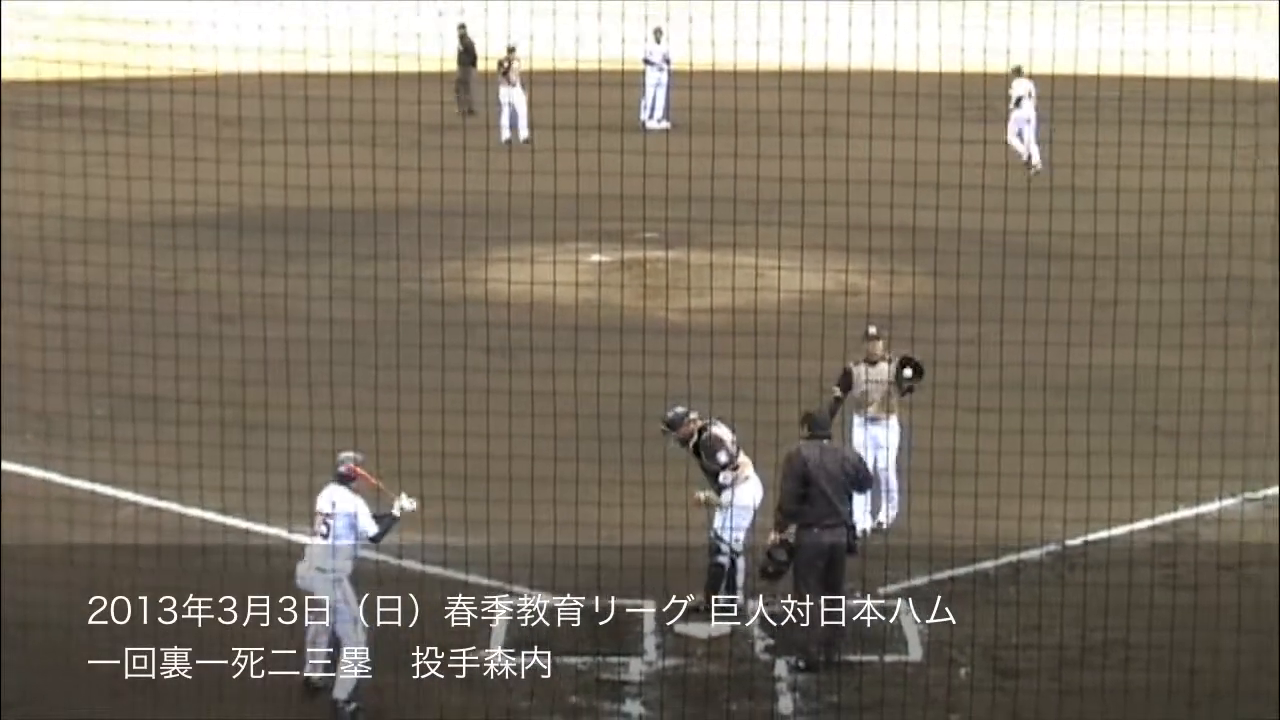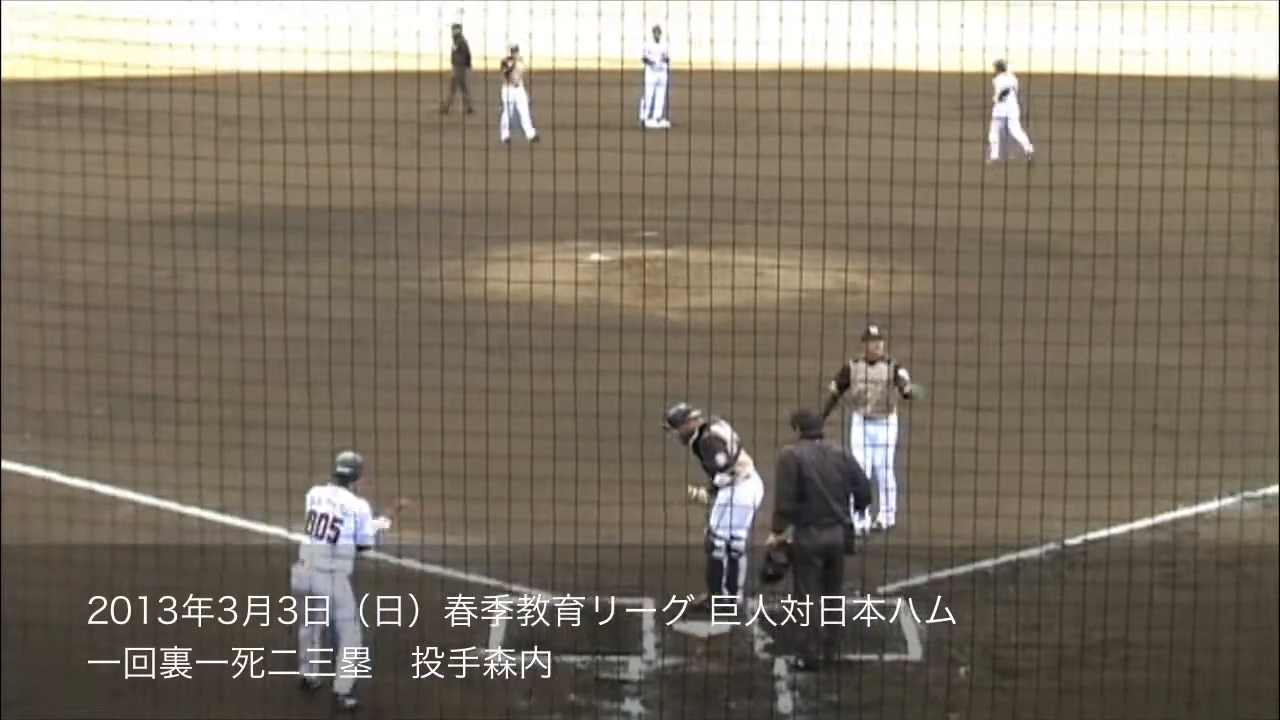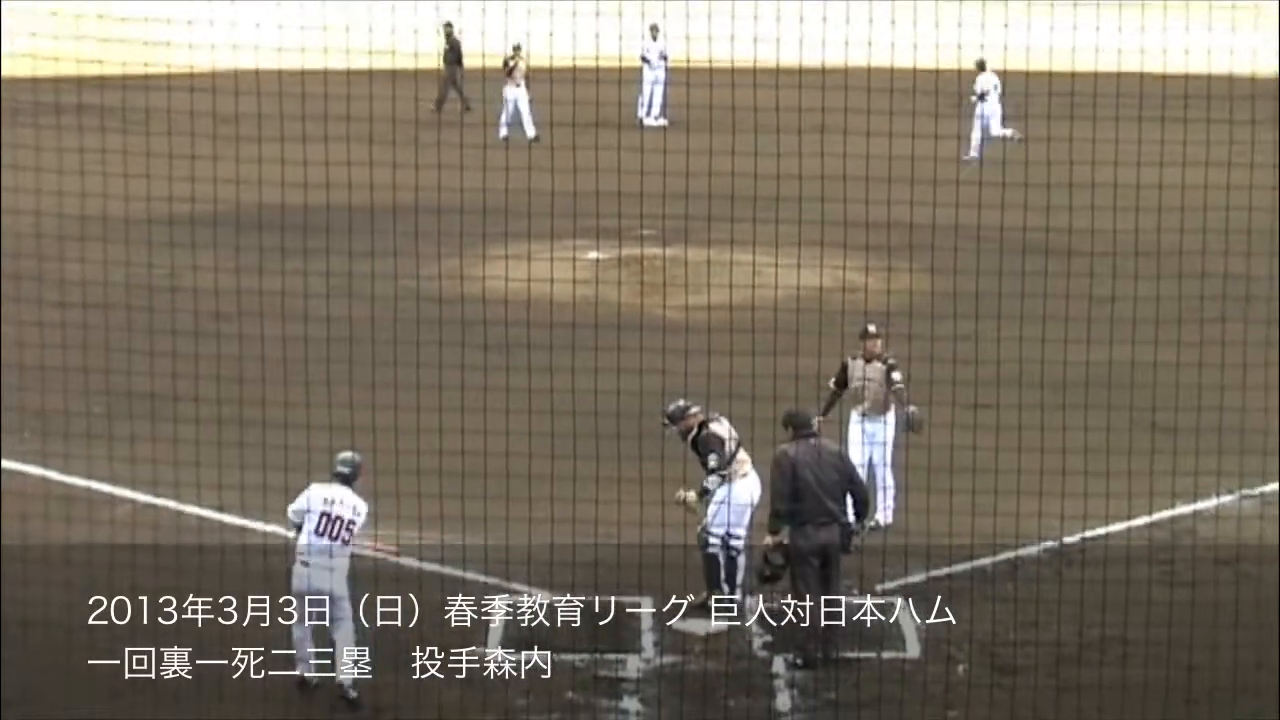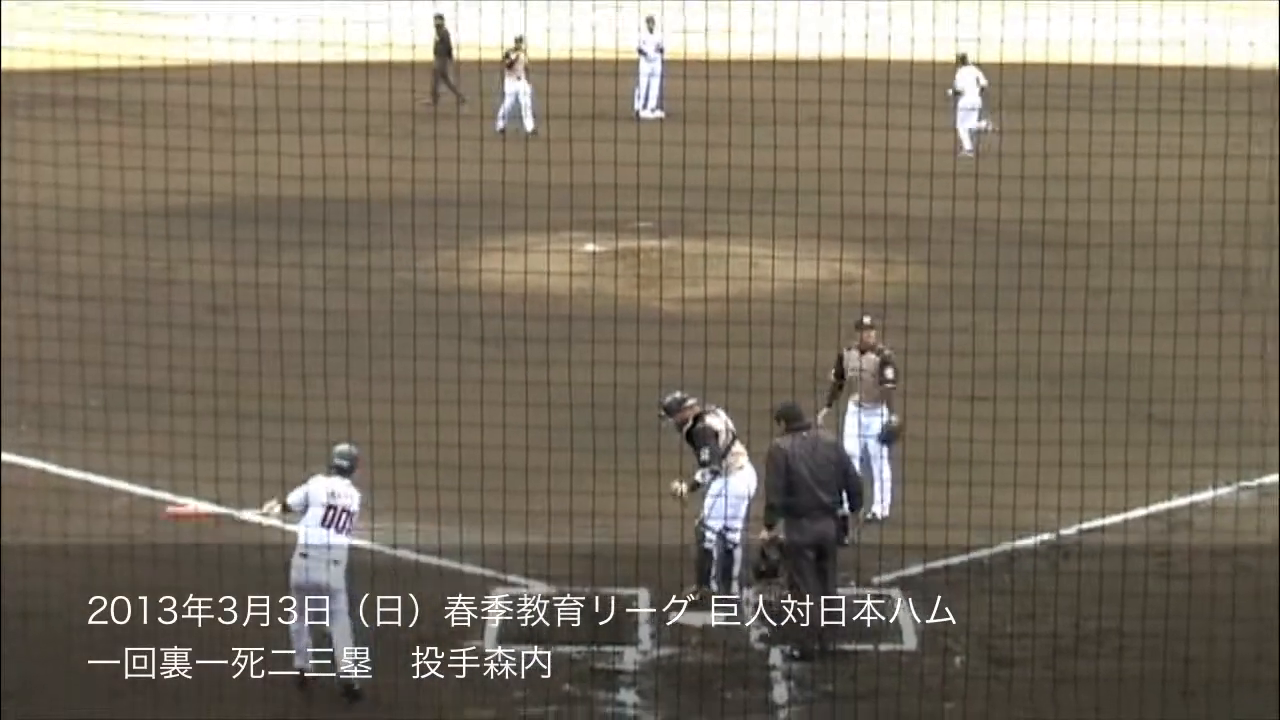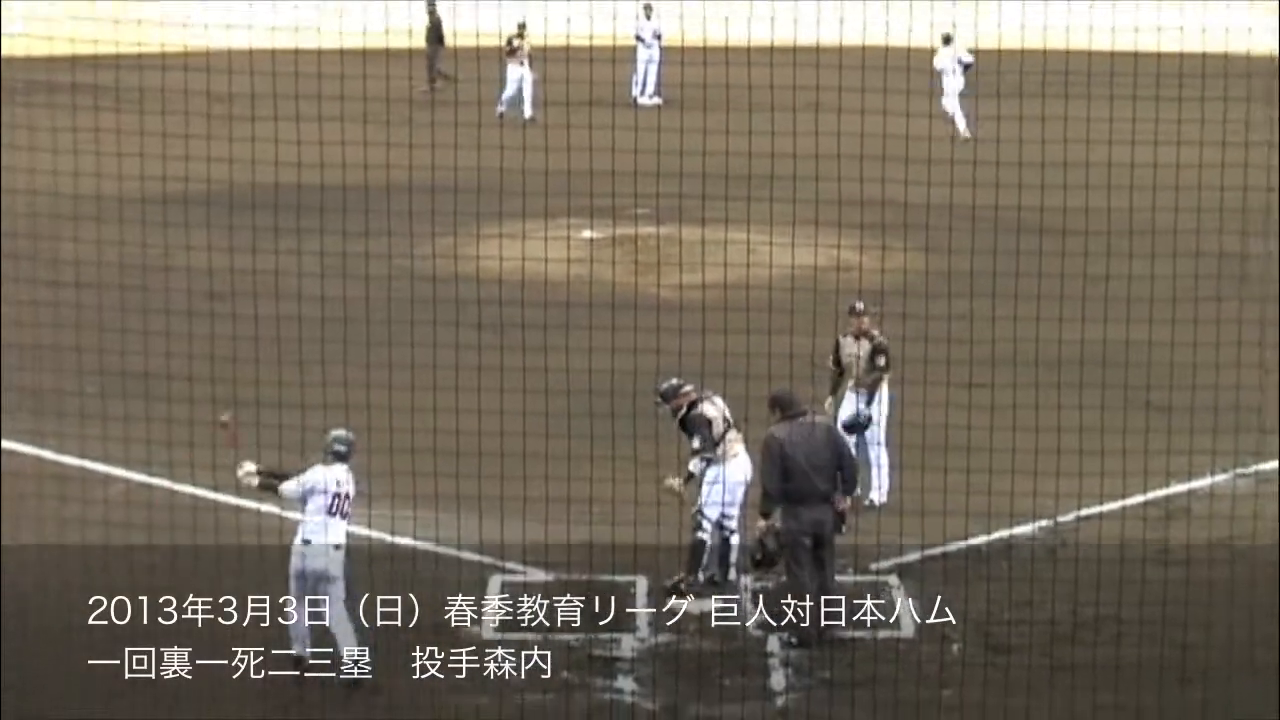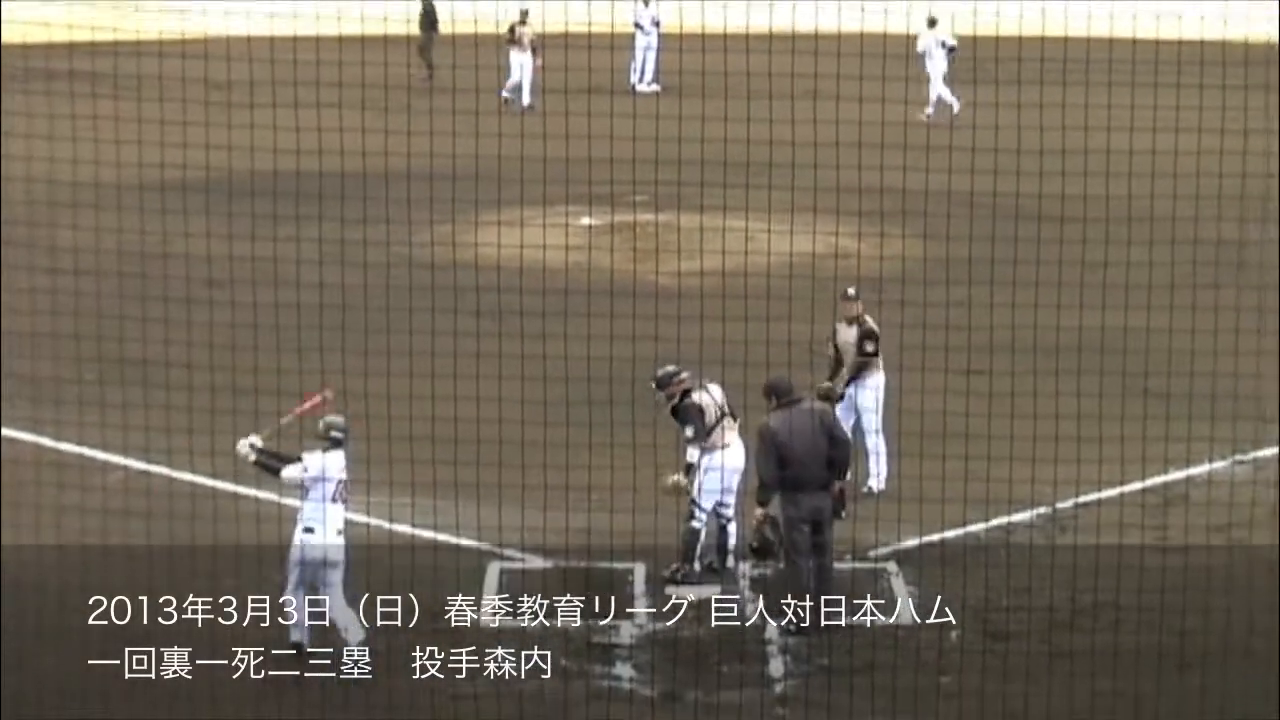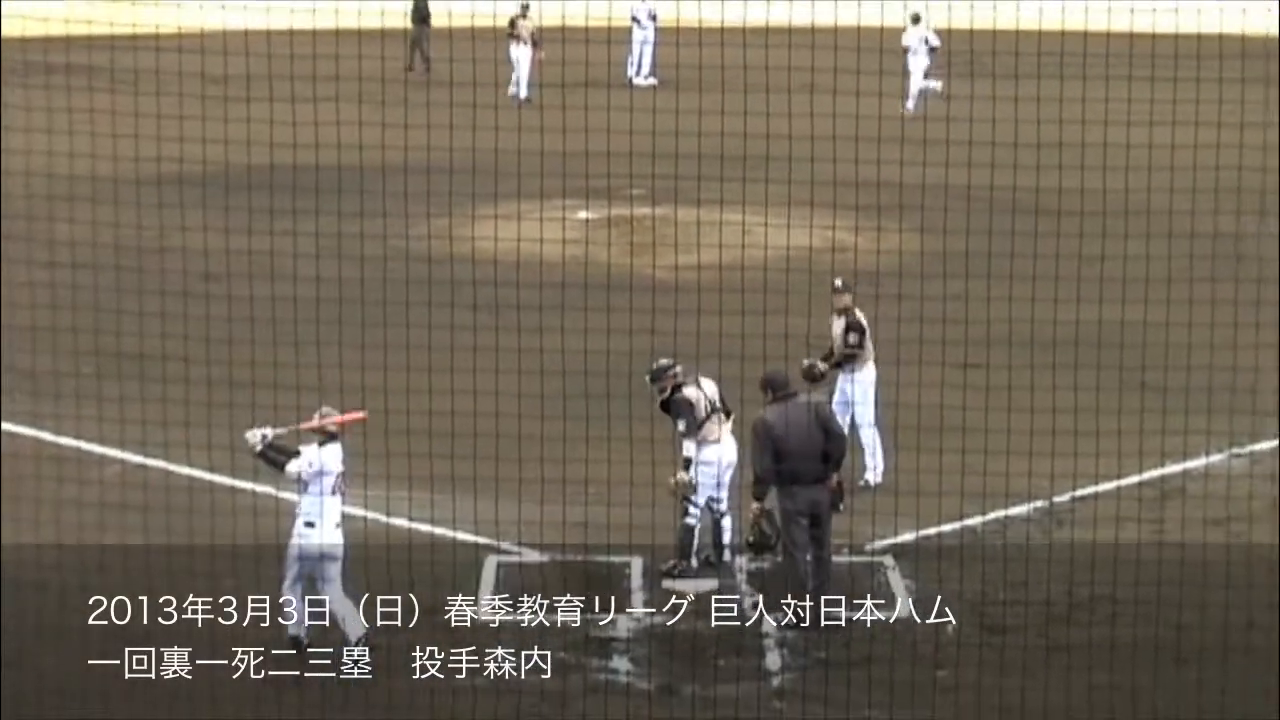
dt=0.1s
person 1, frame 1
left shoulder: (798, 453)
right shoulder: (848, 456)
left elbow: (789, 496)
right elbow: (865, 484)
left wrist: (779, 528)
left hip: (810, 534)
right hip: (840, 534)
left knee: (809, 596)
right knee: (835, 594)
left ankle: (811, 656)
right ankle: (830, 650)
person 1, frame 2
left shoulder: (791, 454)
right shoulder: (841, 453)
left elbow: (785, 498)
right elbow: (863, 489)
left wrist: (777, 531)
right wrist: (857, 510)
left hip: (807, 534)
right hip: (838, 532)
left knee: (809, 595)
right knee: (833, 592)
left ankle: (811, 654)
right ankle: (829, 648)
person 1, frame 3
left shoulder: (785, 454)
right shoulder: (836, 452)
left elbow: (780, 498)
right elbow: (859, 489)
left wrist: (774, 532)
right wrist: (859, 519)
left hip: (804, 533)
right hip: (834, 531)
left knee: (807, 594)
right knee: (831, 591)
left ankle: (810, 652)
right ankle: (827, 646)
person 1, frame 4
left shoulder: (779, 448)
right shoulder: (830, 442)
left elbow: (775, 493)
right elbow: (852, 478)
left wrist: (769, 526)
right wrist: (853, 508)
left hip: (799, 525)
right hip: (829, 522)
left knee: (803, 585)
right knee: (827, 582)
left ankle: (806, 643)
right ankle: (824, 637)
person 1, frame 5
left shoulder: (775, 436)
right shoulder: (825, 426)
left elbow: (771, 481)
right elbow: (848, 462)
left wrist: (766, 515)
right wrist: (845, 493)
left hip: (796, 512)
right hip: (826, 509)
left knee: (800, 573)
right knee: (825, 568)
left ankle: (804, 631)
right ankle: (822, 623)
person 1, frame 6
left shoulder: (770, 426)
right shoulder: (820, 411)
left elbow: (768, 472)
right elbow: (843, 444)
left wrist: (763, 504)
right wrist: (837, 478)
left hip: (795, 499)
right hip: (824, 495)
left knee: (798, 558)
right knee: (823, 553)
right ankle: (822, 609)
person 1, frame 7
left shoulder: (765, 420)
right shoulder: (816, 405)
left elbow: (763, 465)
right elbow: (838, 438)
left wrist: (758, 498)
right wrist: (832, 471)
left hip: (792, 492)
right hip: (821, 487)
left knee: (795, 550)
right knee: (821, 545)
right ankle: (819, 598)
person 2, frame 1
left shoulder: (326, 494)
right shoulder: (352, 501)
right elbow: (374, 535)
left wrist: (395, 511)
right wrist: (396, 514)
left hip: (309, 572)
right hip: (331, 577)
left knee: (320, 623)
right knee: (353, 639)
left ankle: (311, 675)
person 2, frame 2
left shoulder: (315, 493)
right shoulder: (360, 506)
right elbow: (363, 545)
right wrist: (380, 526)
left hip: (302, 572)
right hip: (333, 579)
left knee: (309, 625)
right knee: (350, 635)
left ankle: (308, 676)
right ankle: (343, 692)
person 2, frame 3
left shoulder: (315, 491)
right shoulder: (360, 507)
left elbow: (294, 518)
left hip: (304, 572)
right hip: (335, 576)
left knee: (302, 623)
right knee: (343, 630)
left ankle: (306, 675)
right ankle: (346, 683)
person 2, frame 4
left shoulder: (320, 482)
right shoulder: (355, 495)
left elbow: (293, 503)
left wrist: (279, 507)
right wrist: (282, 505)
left hip: (307, 563)
right hip: (335, 568)
left knee: (300, 618)
right knee: (340, 623)
left ankle: (304, 670)
right ankle: (347, 675)
person 2, frame 5
left shoulder: (321, 473)
right shoulder: (345, 476)
left elbow: (288, 489)
right elbow: (299, 480)
left wrist: (256, 480)
right wrist: (259, 470)
left hip: (307, 551)
right hip: (333, 554)
left knee: (297, 605)
right knee: (336, 609)
left ankle: (300, 656)
person 2, frame 6
left shoulder: (324, 461)
right shoulder: (335, 458)
left elbow: (288, 474)
right elbow: (293, 461)
left wrist: (253, 458)
right wrist: (258, 447)
left hip: (309, 539)
right hip: (334, 542)
left knee: (295, 592)
right knee: (334, 598)
left ankle: (298, 641)
right ankle: (356, 641)
person 2, frame 7
left shoulder: (323, 454)
right shoulder: (331, 451)
left elbow: (292, 470)
right elbow: (294, 454)
left wrist: (260, 448)
right wrist: (267, 440)
left hip: (308, 534)
right hip: (333, 536)
left knee: (293, 586)
right knee: (332, 592)
left ankle: (297, 636)
right ankle: (358, 636)
person 3, frame 1
left shoulder: (707, 439)
right shoulder: (709, 428)
left elbow: (729, 466)
left wrist: (715, 494)
right wrist: (717, 492)
left hip: (738, 492)
right hip: (750, 486)
left knee: (720, 544)
right knee: (734, 545)
left ankle: (712, 599)
right ankle: (735, 596)
person 3, frame 2
left shoulder: (708, 438)
right shoulder: (714, 425)
left elbow: (726, 469)
left wrist: (707, 493)
right wrist: (712, 490)
left hip: (736, 490)
right hip: (751, 485)
left knee: (715, 540)
right knee: (737, 543)
left ankle: (717, 595)
right ankle: (734, 595)
person 3, frame 3
left shoulder: (706, 435)
right shoulder: (714, 422)
left elbow: (718, 471)
left wrist: (698, 495)
left hip: (734, 489)
right hip: (749, 483)
left knee: (709, 536)
right knee: (735, 542)
left ankle: (717, 592)
right ankle: (733, 593)
person 3, frame 4
left shoulder: (702, 428)
right shoulder: (714, 413)
left elbow: (710, 465)
left wrist: (689, 488)
left hip: (728, 482)
right hip: (745, 475)
left knee: (707, 532)
right knee: (732, 534)
left ankle: (705, 587)
right ankle: (729, 586)
person 3, frame 5
left shoulder: (696, 415)
right shoulder: (711, 400)
left elbow: (702, 453)
right elbow: (733, 430)
left wrist: (684, 481)
left hip: (723, 469)
right hip: (740, 463)
left knee: (703, 522)
right knee: (729, 522)
left ankle: (692, 578)
right ankle: (727, 574)
person 3, frame 6
left shoulder: (689, 404)
right shoulder: (711, 388)
left elbow: (695, 441)
right elbow: (732, 418)
left wrist: (685, 473)
left hip: (716, 458)
right hip: (736, 451)
left knee: (698, 512)
right knee: (727, 509)
left ankle: (689, 567)
right ankle: (725, 560)
person 3, frame 7
left shoulder: (680, 398)
right shoulder: (705, 382)
left elbow: (688, 435)
right elbow: (727, 413)
left wrist: (684, 469)
left hip: (708, 453)
right hip: (727, 446)
left knee: (692, 508)
right knee: (719, 503)
left ankle: (686, 563)
right ankle: (722, 554)
person 4, frame 1
left shoulder: (892, 366)
right shoulder: (853, 368)
left elbow: (904, 390)
right elbow: (838, 398)
left hip: (887, 424)
right hip: (861, 424)
left knee: (886, 471)
left ankle: (887, 513)
right ankle: (861, 522)
person 4, frame 2
left shoulder: (892, 365)
right shoulder: (851, 366)
left elbow: (903, 387)
right elbow: (835, 393)
left wrist: (909, 390)
right wrist: (821, 419)
left hip: (885, 422)
right hip: (860, 422)
left knee: (883, 469)
right knee: (860, 470)
left ankle: (886, 516)
right ankle: (860, 521)
person 4, frame 3
left shoulder: (889, 364)
right shoulder: (850, 363)
left elbow: (898, 388)
right elbow: (836, 390)
left wrist: (908, 408)
right wrist: (822, 415)
left hip: (883, 420)
right hip: (858, 419)
left knee: (881, 467)
right knee: (857, 466)
left ankle: (884, 514)
person 4, frame 4
left shoulder: (884, 356)
right shoulder: (846, 353)
left elbow: (889, 387)
right elbow: (837, 382)
left wrist: (892, 414)
right wrist: (827, 407)
left hip: (878, 410)
right hip: (854, 407)
left knee: (877, 458)
right knee: (850, 455)
left ankle: (881, 507)
person 4, frame 5
left shoulder: (878, 342)
right shoulder: (843, 340)
left elbow: (878, 376)
right elbow: (837, 369)
left wrist: (867, 407)
right wrist: (832, 395)
left hip: (875, 396)
right hip: (852, 394)
left knee: (875, 444)
right knee: (844, 439)
left ankle: (879, 493)
person 4, frame 6
left shoulder: (867, 328)
right shoulder: (840, 325)
left elbow: (865, 363)
right elbow: (838, 355)
left wrist: (843, 384)
right wrist: (831, 380)
left hip: (870, 380)
right hip: (850, 381)
left knee: (872, 430)
right knee: (840, 424)
left ankle: (878, 480)
person 4, frame 7
left shoulder: (854, 320)
right shoulder: (836, 317)
left elbow: (850, 354)
left wrist: (825, 367)
right wrist: (819, 363)
left hip: (861, 374)
right hip: (845, 374)
left knee: (865, 424)
right knee: (837, 420)
left ankle: (874, 473)
